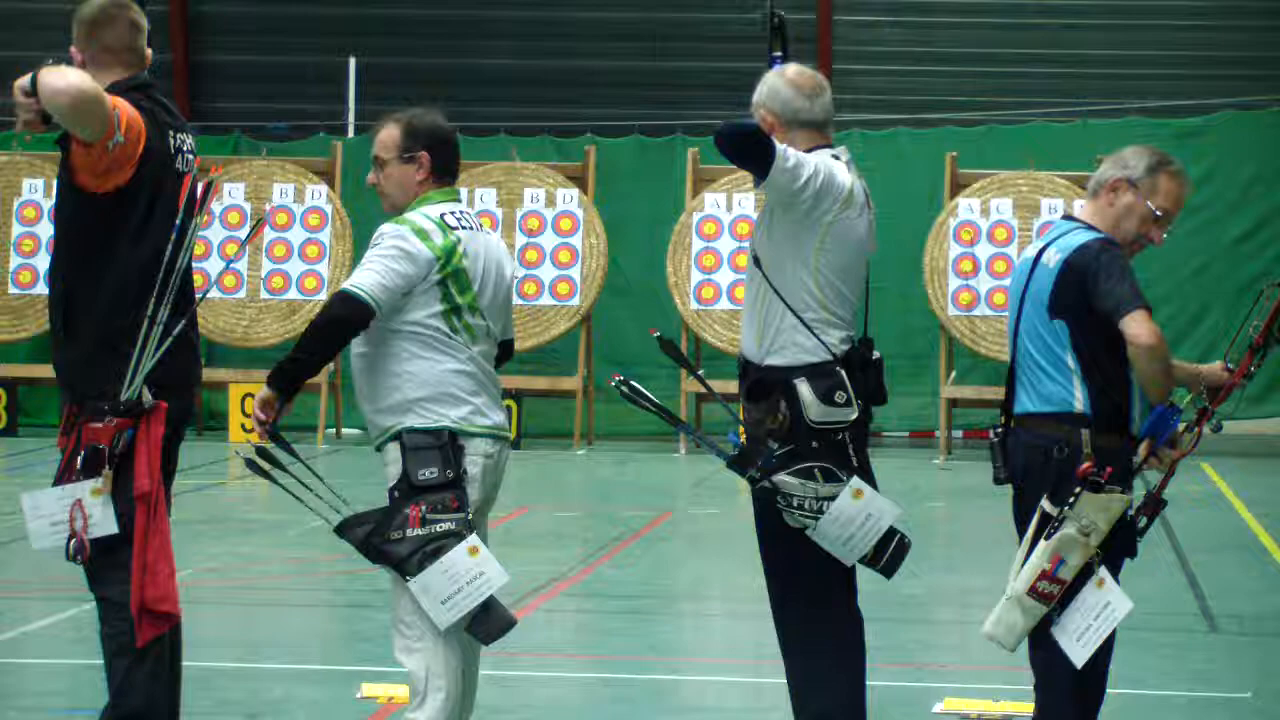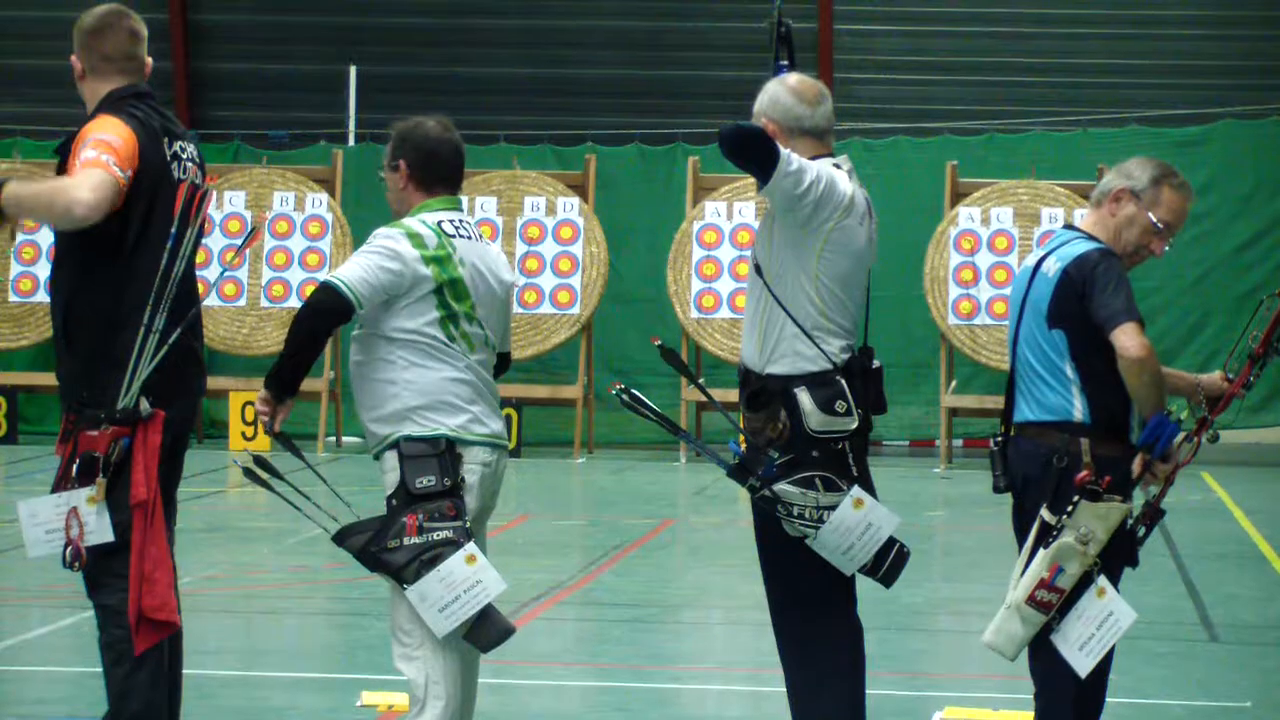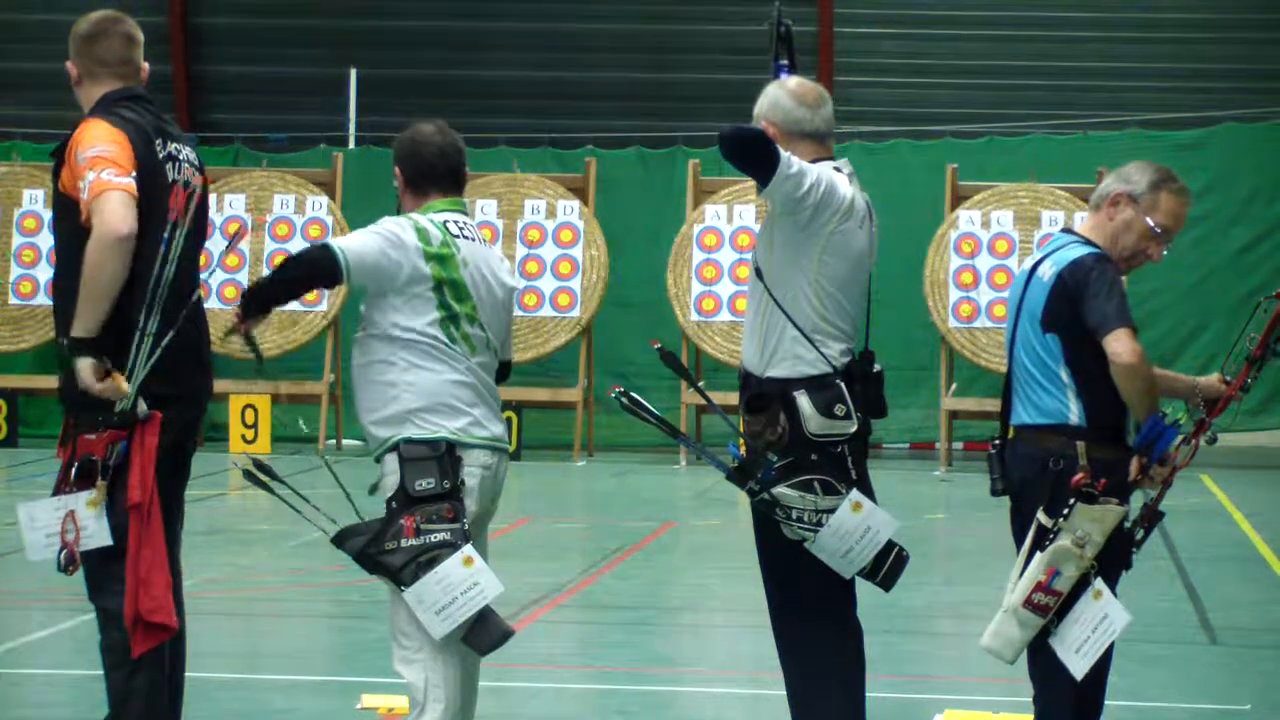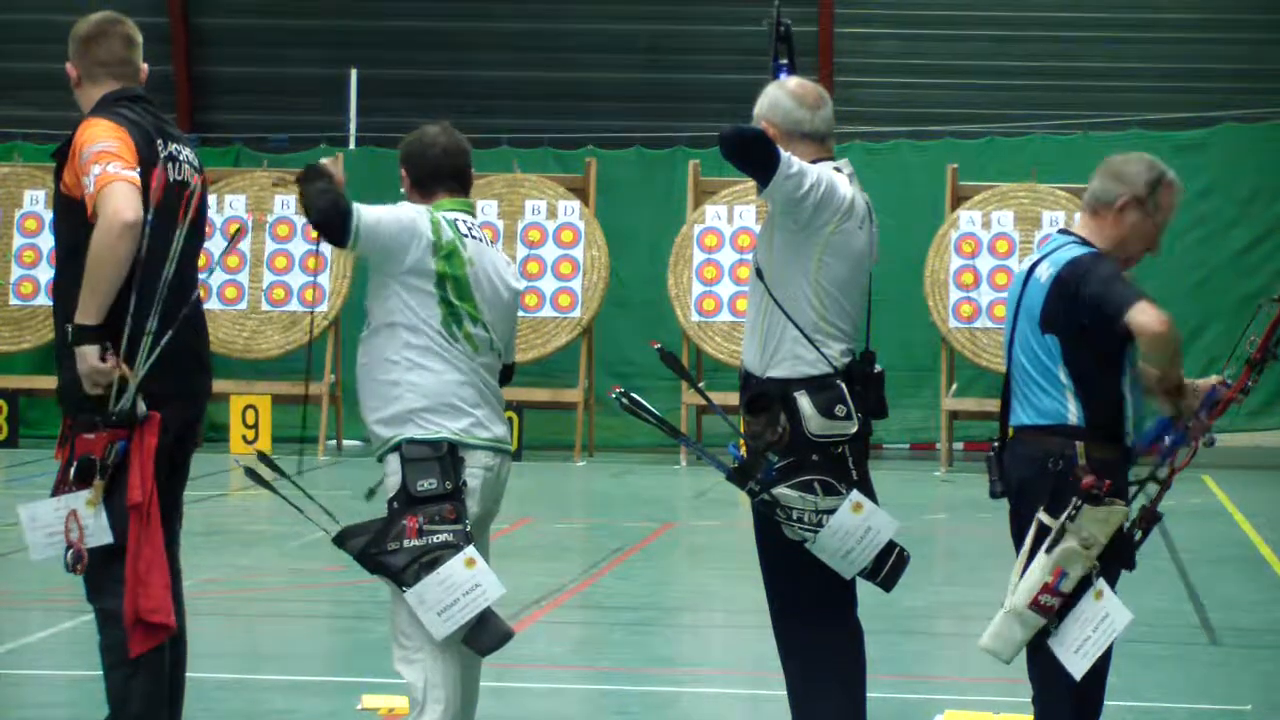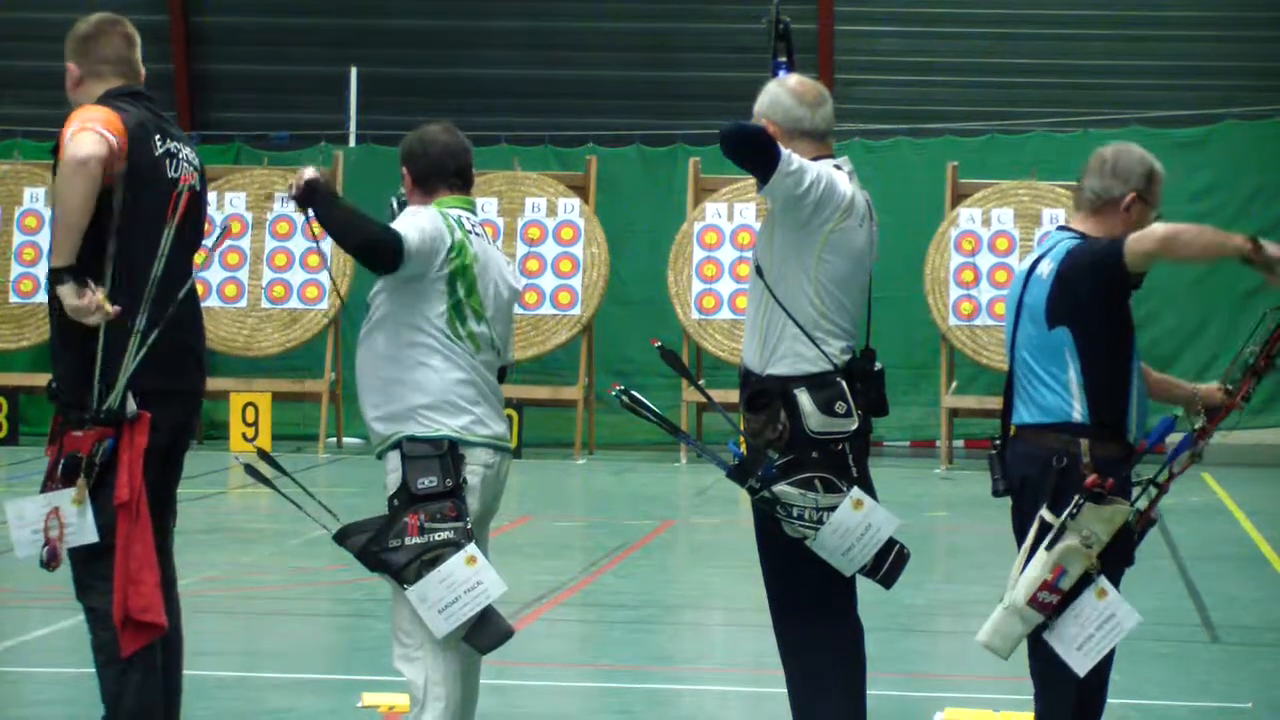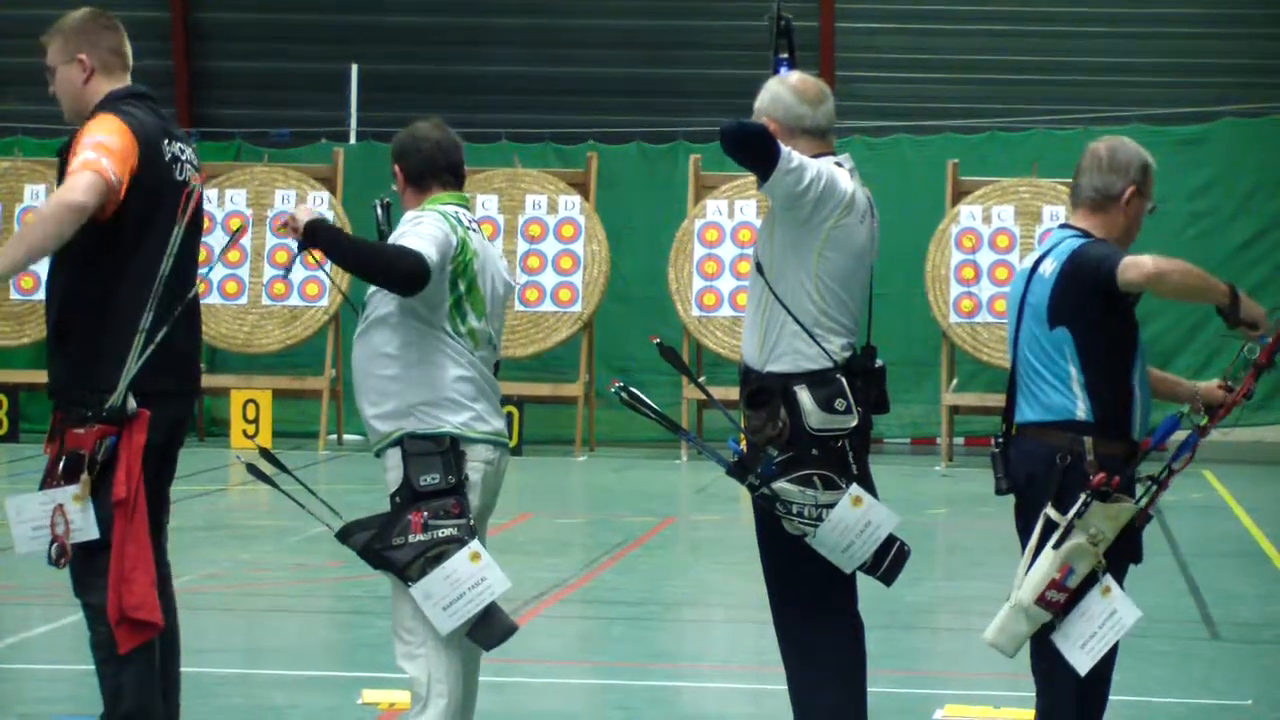
dt=0.4s
person 1, frame 1
left shoulder: (120, 121)
right shoulder: (167, 124)
left elbow: (75, 92)
left wrist: (35, 86)
left hip: (117, 375)
right hip: (157, 369)
left knee: (119, 559)
right knee: (140, 550)
person 1, frame 2
left shoulder: (112, 130)
right shoulder: (174, 136)
left elbow: (83, 202)
left hip: (119, 385)
right hip: (165, 378)
left knee: (118, 568)
right knee: (145, 559)
person 1, frame 3
left shoulder: (100, 134)
right shoulder: (174, 142)
left elbow: (115, 230)
left wrist: (81, 341)
left hip: (122, 388)
right hip: (176, 380)
left knee: (121, 572)
right knee: (154, 562)
person 1, frame 4
left shoulder: (102, 133)
right shoulder: (174, 142)
left elbow: (120, 219)
left wrist: (84, 331)
left hip: (121, 387)
right hip: (175, 381)
left knee: (119, 574)
right knee: (153, 564)
person 1, frame 5
left shoulder: (102, 121)
right shoulder: (178, 144)
left elbow: (81, 158)
left wrist: (66, 269)
left hip: (117, 385)
right hip: (169, 380)
left knee: (109, 571)
right knee: (148, 562)
person 1, frame 6
left shoulder: (112, 127)
right shoulder: (171, 138)
left elbow: (78, 200)
left hip: (112, 388)
right hip: (159, 381)
left knee: (108, 571)
right knee: (141, 561)
person 2, frame 1
left shoulder: (815, 179)
right shoulder: (839, 180)
left elbow: (734, 140)
left wrist: (764, 133)
left hip: (801, 407)
right hip: (812, 398)
left knee: (813, 588)
right knee: (810, 582)
person 2, frame 2
left shoulder: (814, 187)
right shoulder: (840, 189)
left elbow: (736, 143)
left wrist: (765, 134)
left hip: (802, 415)
right hip: (813, 406)
left knee: (812, 596)
right knee: (809, 591)
person 2, frame 3
left shoulder: (815, 189)
right shoulder: (843, 192)
left elbow: (738, 143)
left wrist: (769, 141)
left hip: (802, 420)
right hip: (817, 408)
left knee: (812, 601)
right knee: (810, 595)
person 2, frame 4
left shoulder: (815, 192)
right shoulder: (842, 192)
left elbow: (737, 143)
left wrist: (765, 135)
left hip: (802, 420)
right hip: (815, 410)
left knee: (813, 601)
right knee: (812, 597)
person 2, frame 5
left shoulder: (817, 189)
right shoulder: (844, 191)
left elbow: (738, 140)
left wrist: (765, 141)
left hip: (804, 421)
right hip: (816, 410)
left knee: (812, 600)
right knee: (810, 595)
person 2, frame 6
left shoulder: (817, 186)
right shoulder: (843, 186)
left elbow: (737, 137)
left wrist: (765, 129)
left hip: (804, 417)
right hip: (814, 406)
left knee: (813, 595)
right knee: (810, 592)
person 3, frame 1
left shoulder: (412, 234)
right shoulder: (487, 241)
left elbow: (343, 316)
left wrist: (280, 385)
right hip: (477, 440)
left knee: (425, 610)
person 3, frame 2
left shoulder: (405, 241)
right shoulder: (489, 252)
left elbow: (323, 308)
left wrist: (279, 386)
right hip: (476, 450)
left knee: (425, 622)
person 3, frame 3
left shoulder: (406, 237)
right shoulder: (493, 258)
left elbow: (314, 265)
left wrist: (253, 302)
right hip: (478, 452)
left knee: (424, 626)
person 3, frame 4
left shoulder: (416, 228)
right shoulder: (497, 259)
left elbow: (330, 216)
left wrist: (319, 176)
right hip: (478, 452)
left knee: (424, 625)
person 3, frame 5
left shoulder: (431, 224)
right shoulder: (493, 255)
left elbow: (381, 248)
left wrist: (314, 192)
right hip: (475, 447)
left knee: (426, 622)
person 3, frame 6
left shoulder: (431, 223)
right shoulder: (484, 247)
left elbow: (407, 271)
left wrist: (315, 230)
left hip: (433, 447)
right hip: (469, 444)
left knee: (427, 615)
person 4, frame 1
left shoulder: (1046, 247)
right shoulder: (1095, 253)
right elbow: (1143, 339)
left wrist: (1196, 375)
right wrist: (1164, 413)
left hip: (1042, 449)
right hip: (1079, 456)
left knee: (1059, 602)
person 4, frame 2
left shoulder: (1049, 256)
right shoulder: (1094, 263)
right elbow: (1133, 352)
left wrist: (1195, 386)
left hip: (1042, 458)
right hip: (1078, 465)
left knee: (1058, 611)
person 4, frame 3
left shoulder: (1049, 259)
right shoulder: (1089, 268)
right elbow: (1125, 358)
left wrist: (1194, 387)
left hip: (1042, 461)
right hip: (1075, 469)
left knee: (1056, 613)
person 4, frame 4
left shoulder: (1049, 261)
right shoulder: (1086, 269)
right elbow: (1154, 327)
left wrist: (1190, 389)
right wrist: (1175, 388)
left hip: (1044, 463)
right hip: (1074, 470)
left knee: (1058, 613)
person 4, frame 5
left shoulder: (1052, 260)
right shoulder: (1084, 261)
left elbow: (1108, 366)
right elbow: (1160, 240)
left wrist: (1192, 395)
left hip: (1050, 462)
right hip: (1076, 468)
left knee: (1063, 610)
person 4, frame 6
left shoulder: (1051, 257)
right shoulder: (1085, 260)
right elbow: (1149, 271)
left wrist: (1192, 393)
right wrist: (1232, 300)
left hip: (1051, 460)
right hip: (1080, 466)
left knee: (1067, 613)
